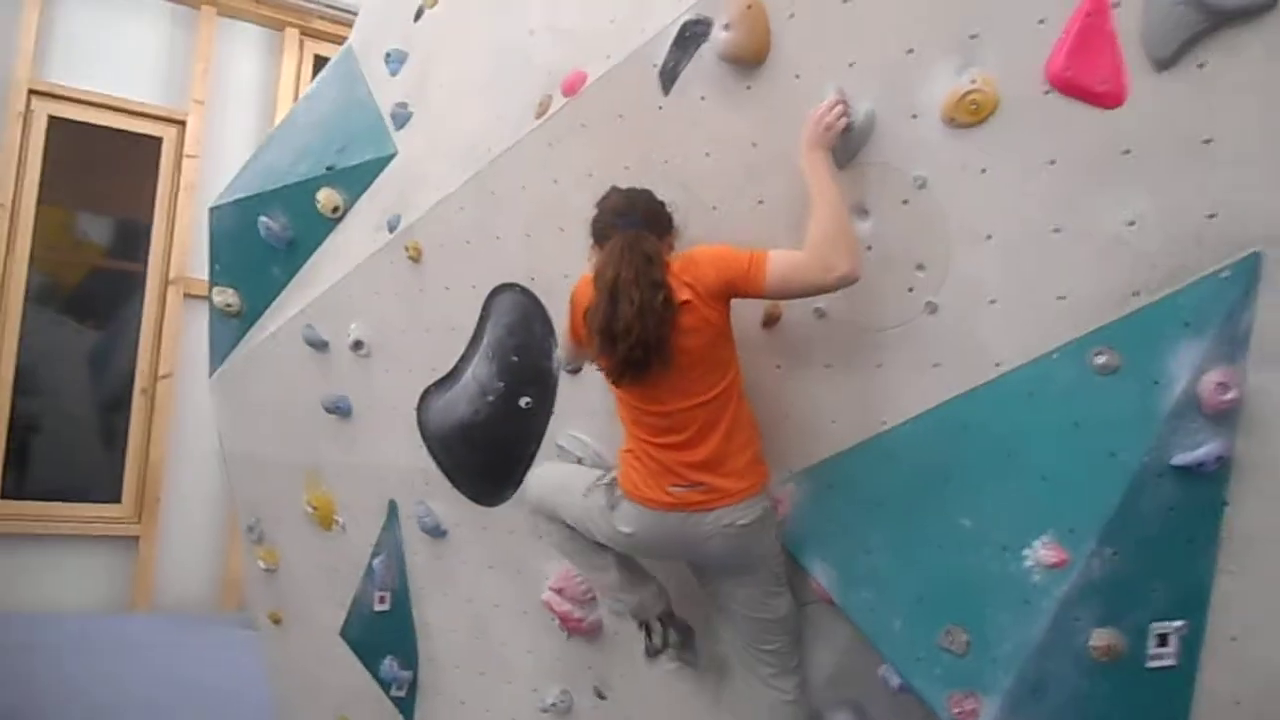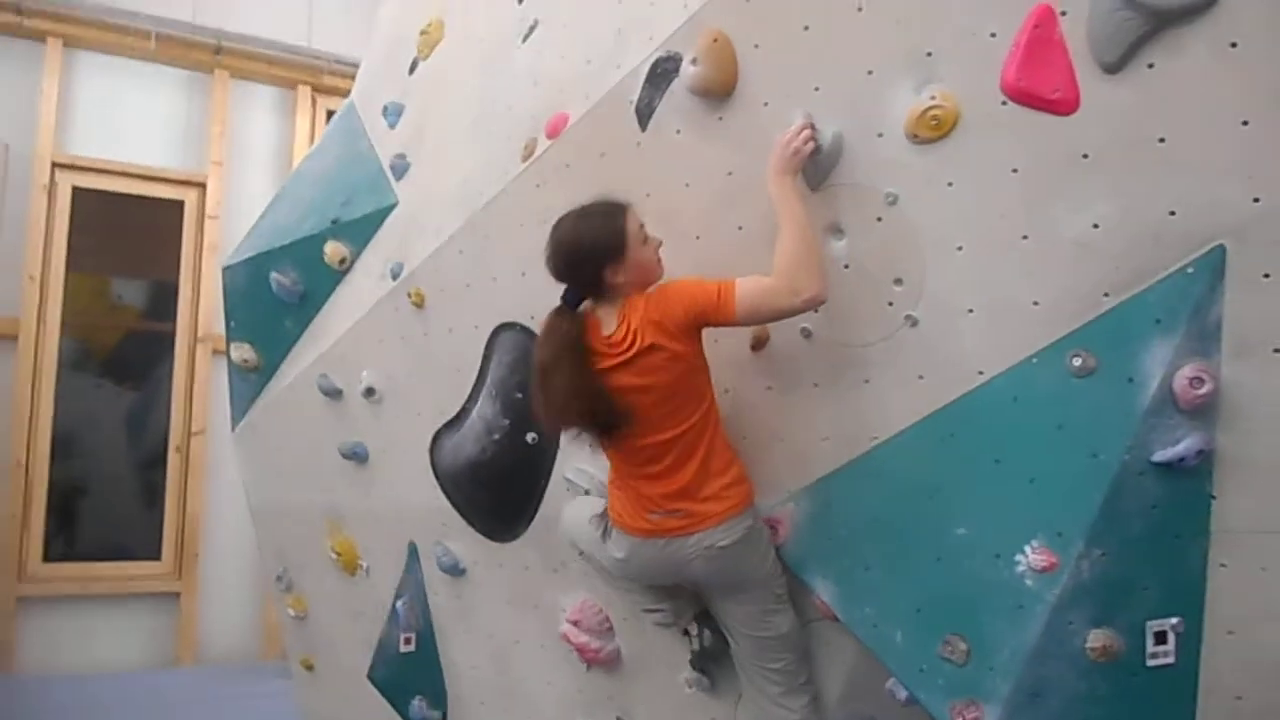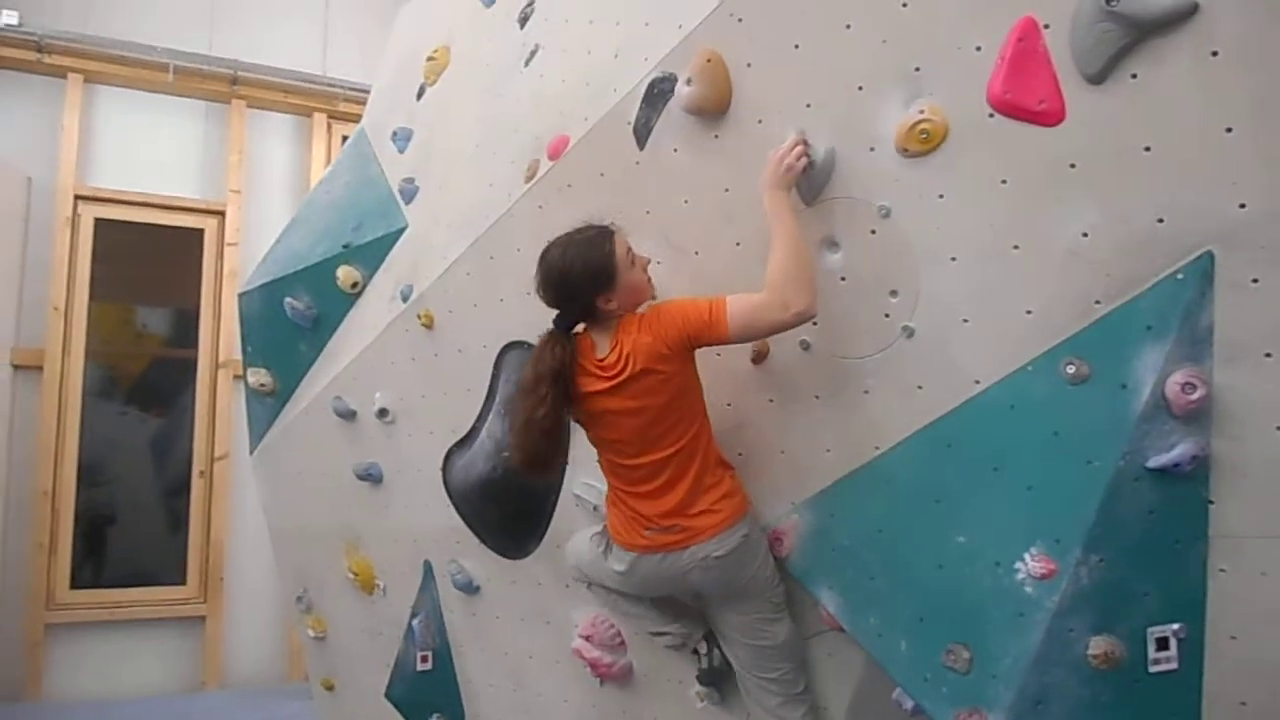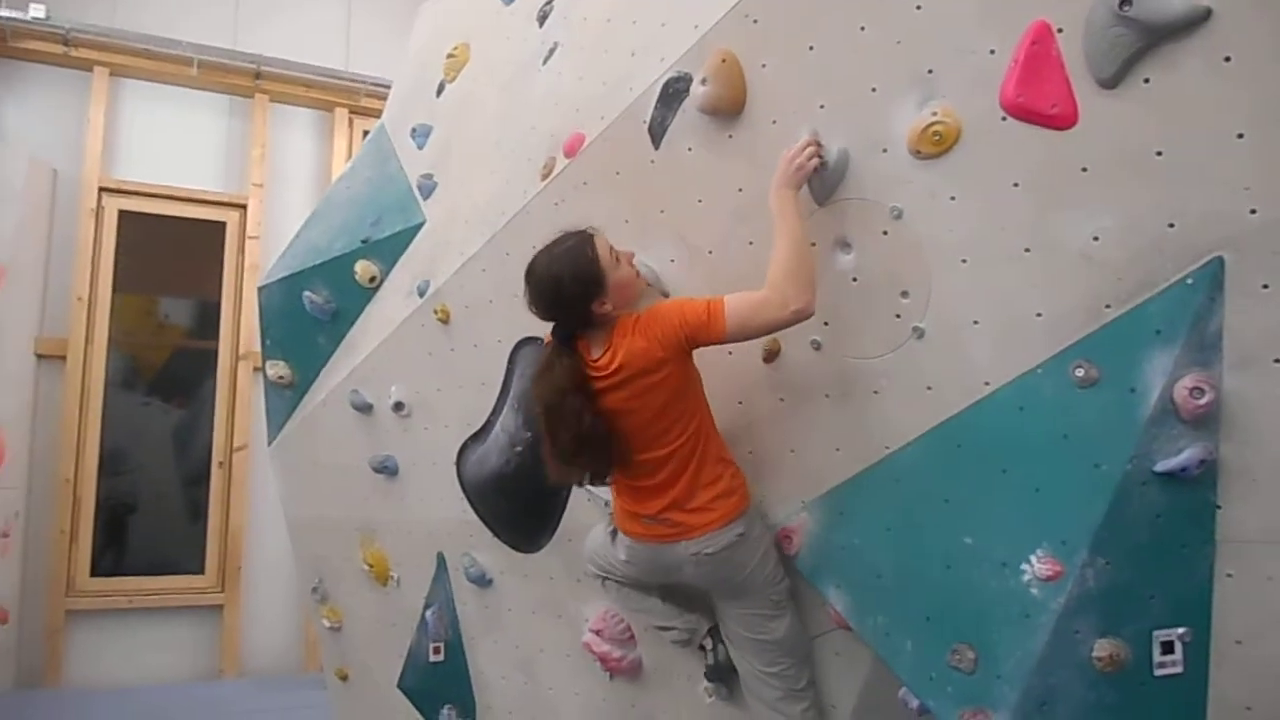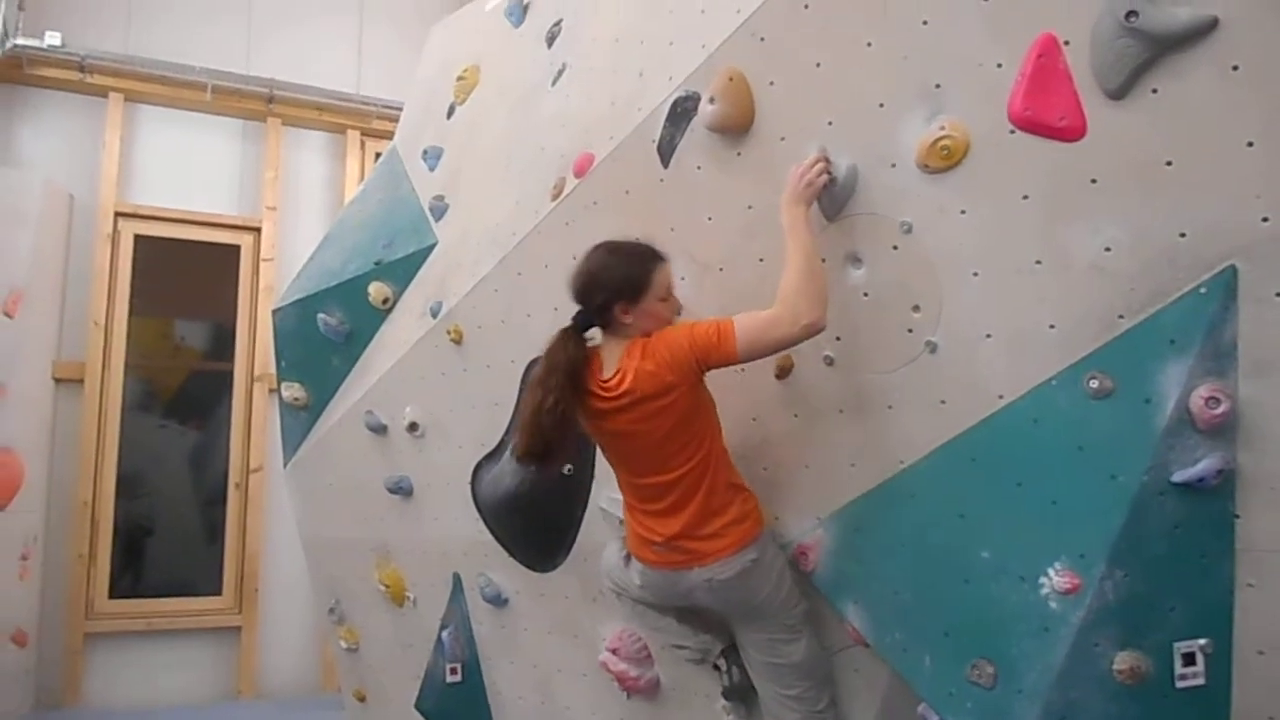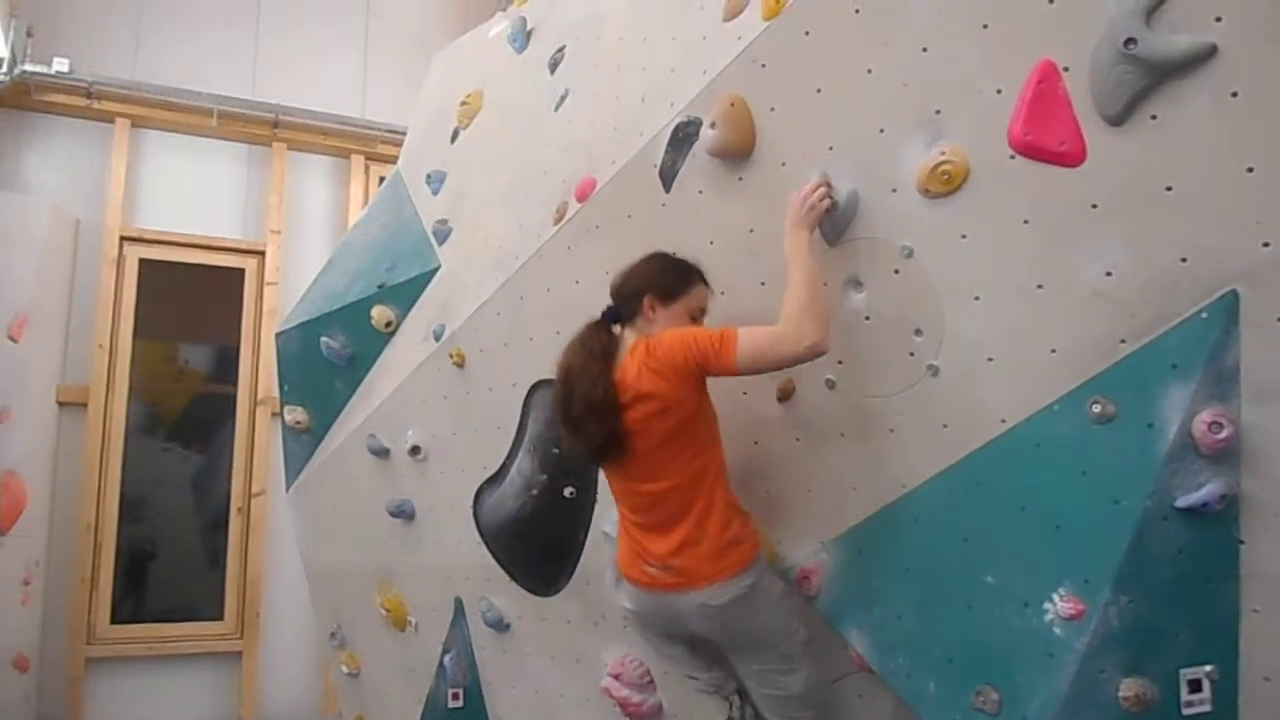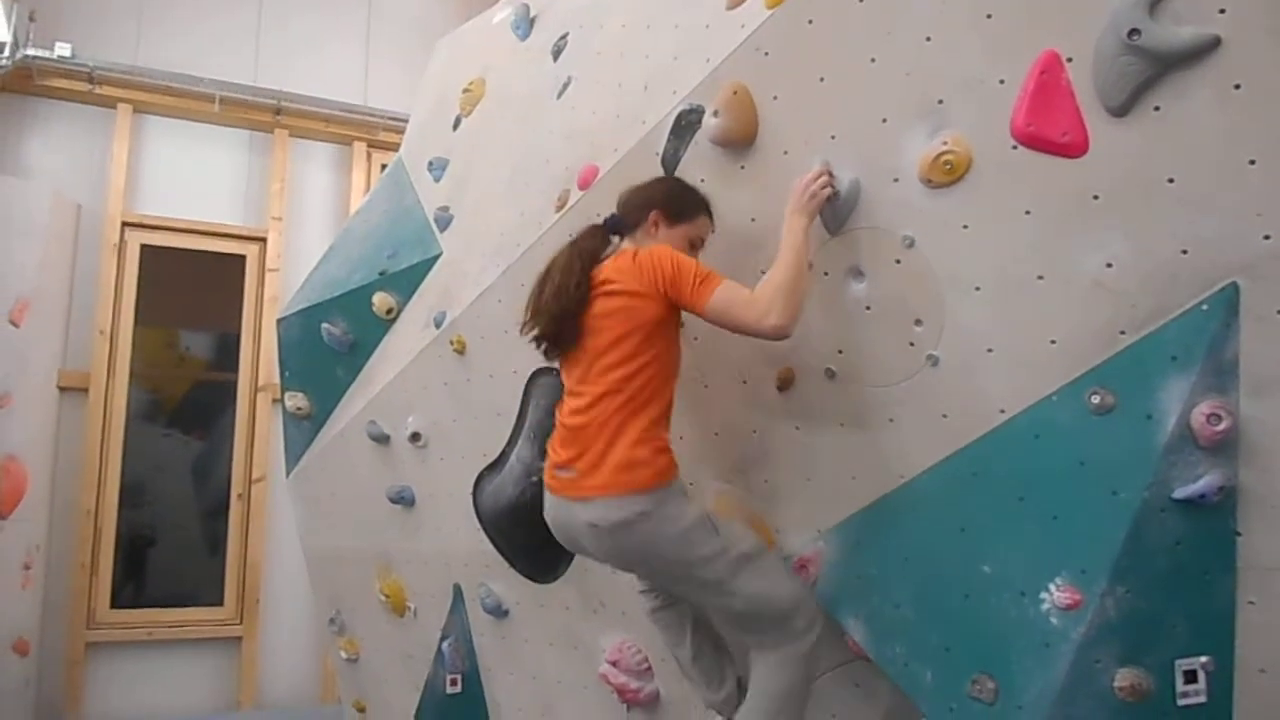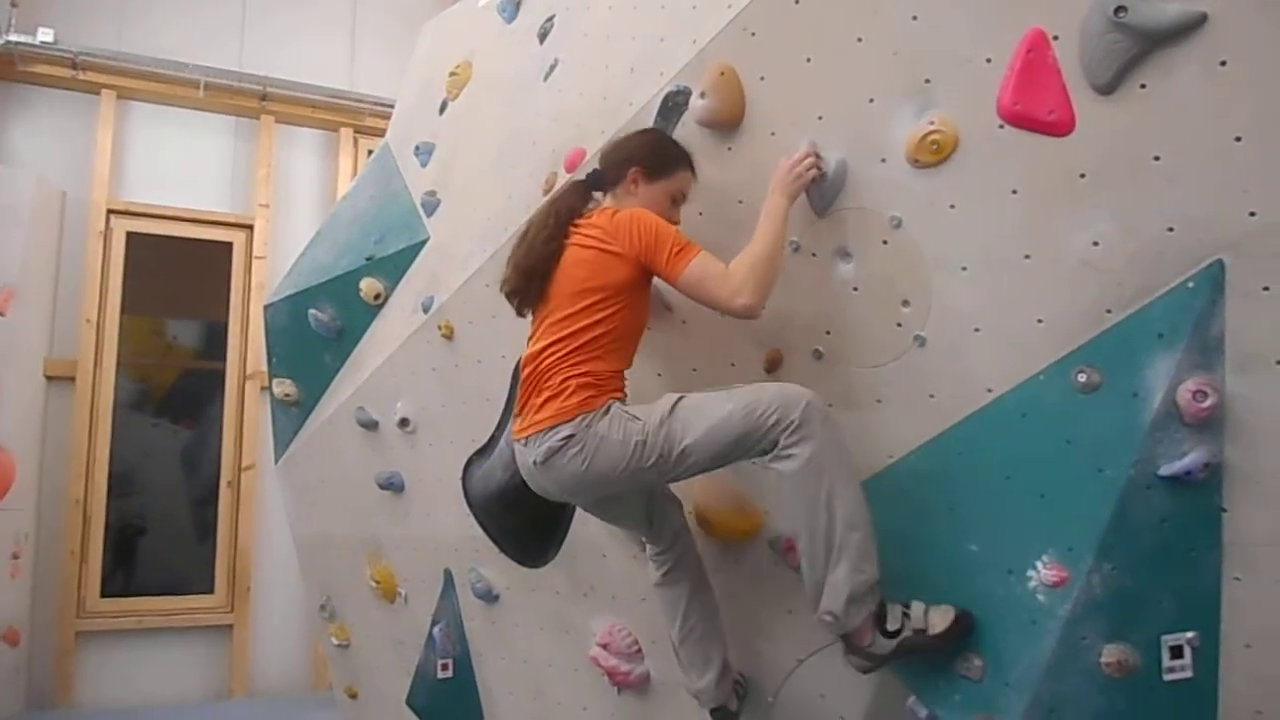
dt=0.4s
person 1, frame 1
left shoulder: (589, 297)
right shoulder: (704, 271)
right elbow: (837, 266)
right wrist: (814, 153)
left hip: (645, 517)
right hip: (737, 517)
left knee: (542, 484)
left ankle: (648, 608)
person 1, frame 2
left shoulder: (564, 339)
right shoulder: (671, 308)
right elbow: (804, 289)
right wrist: (782, 178)
left hip: (638, 547)
right hip: (724, 536)
left knee: (576, 518)
left ankle: (684, 615)
person 1, frame 3
left shoulder: (564, 364)
right shoulder: (664, 332)
right elbow: (793, 303)
right wrist: (775, 194)
left hip: (638, 561)
right hip: (721, 547)
left knee: (581, 553)
left ankle: (694, 637)
person 1, frame 4
left shoulder: (566, 362)
right shoulder: (658, 331)
right elbow: (791, 302)
right wrist: (784, 192)
left hip: (642, 549)
right hip: (723, 539)
left knee: (599, 553)
left ankle: (698, 634)
person 1, frame 5
left shoulder: (578, 378)
right shoulder: (671, 354)
right elbow: (803, 317)
right wrist: (794, 210)
left hip: (658, 573)
right hip: (737, 562)
left knee: (616, 566)
left ankle: (717, 652)
person 1, frame 6
left shoulder: (592, 377)
right shoulder: (675, 356)
right elbow: (805, 339)
right wrist: (797, 233)
left hip: (649, 596)
right hip: (729, 589)
person 1, frame 7
left shoulder: (584, 281)
right shoulder: (658, 266)
right elbow: (772, 317)
right wrist: (796, 219)
left hip: (564, 507)
right hip: (633, 505)
left knee: (663, 580)
right knee: (791, 622)
person 1, frame 8
left shoulder: (567, 231)
right shoulder: (634, 226)
right elbow: (742, 296)
right wrist: (779, 198)
left hip: (539, 451)
right hip: (581, 437)
left knee: (667, 538)
right knee: (794, 412)
right ankle: (862, 621)
